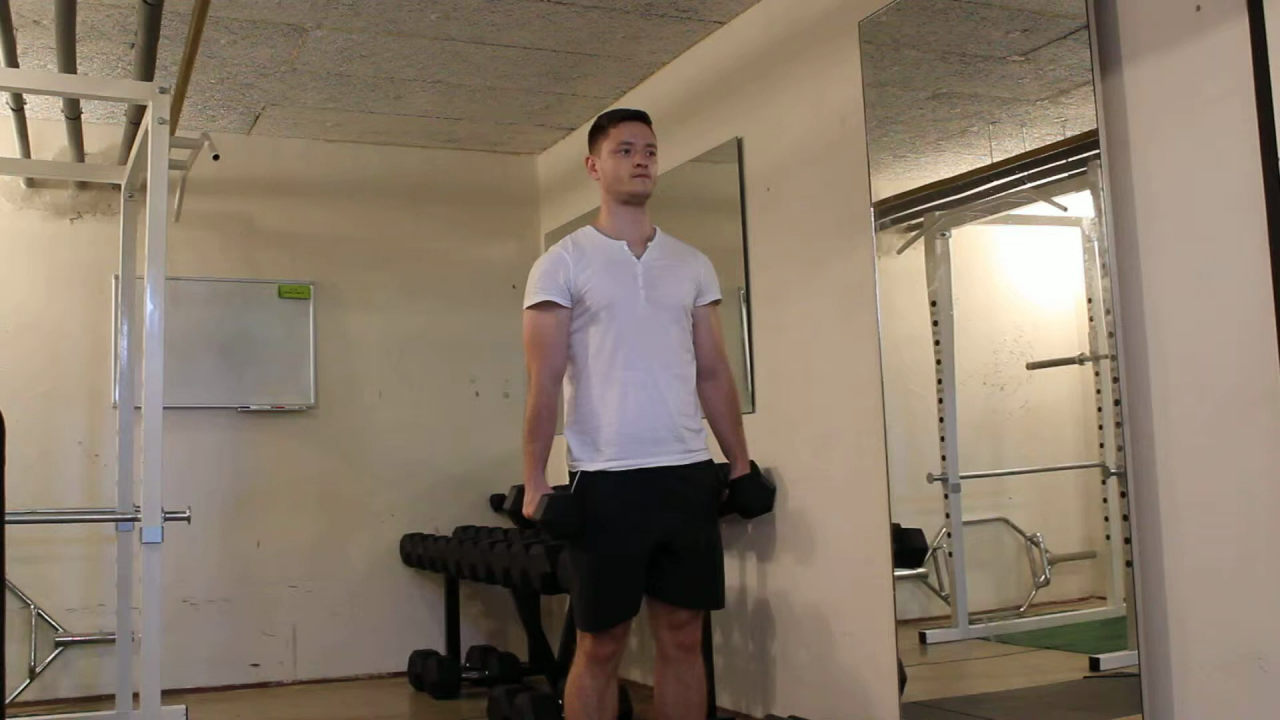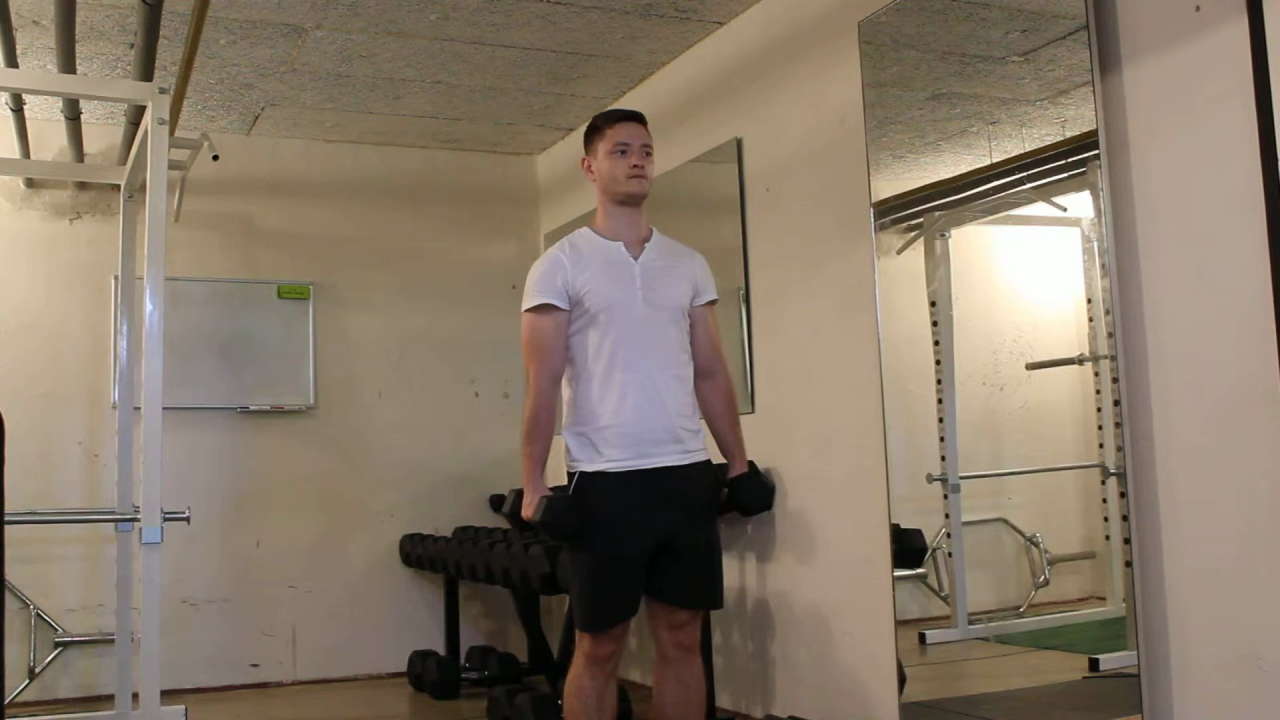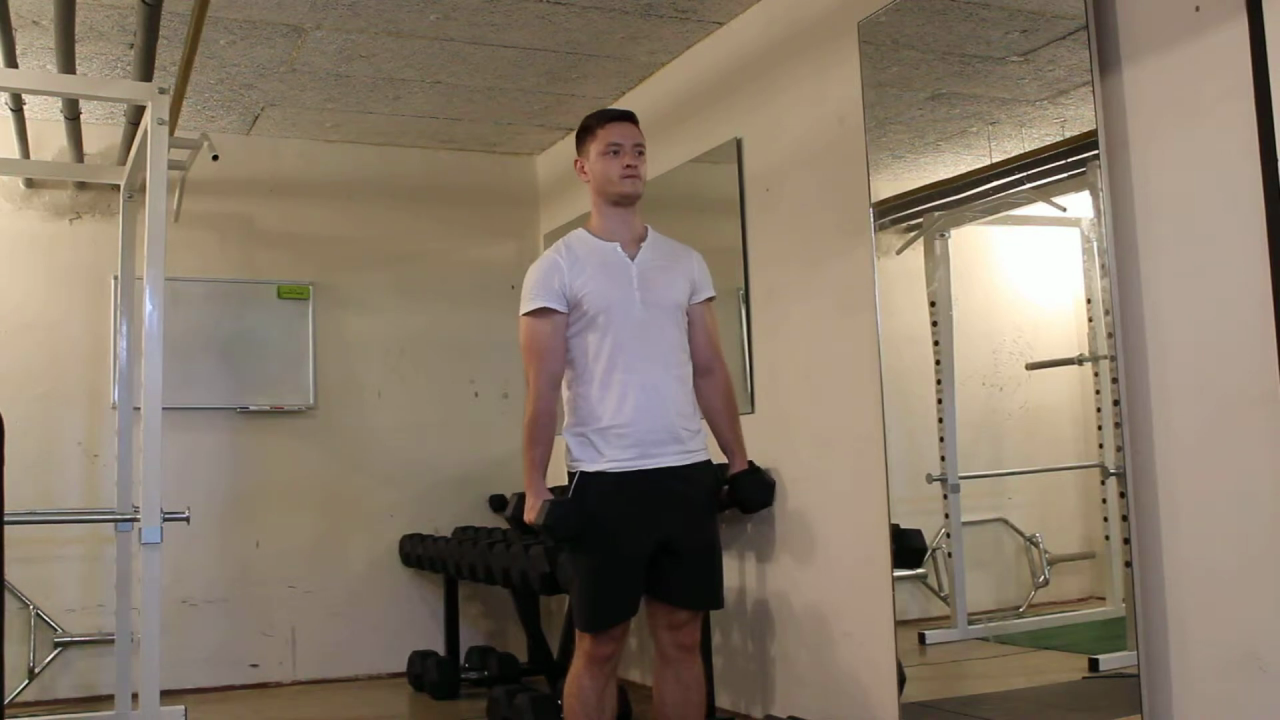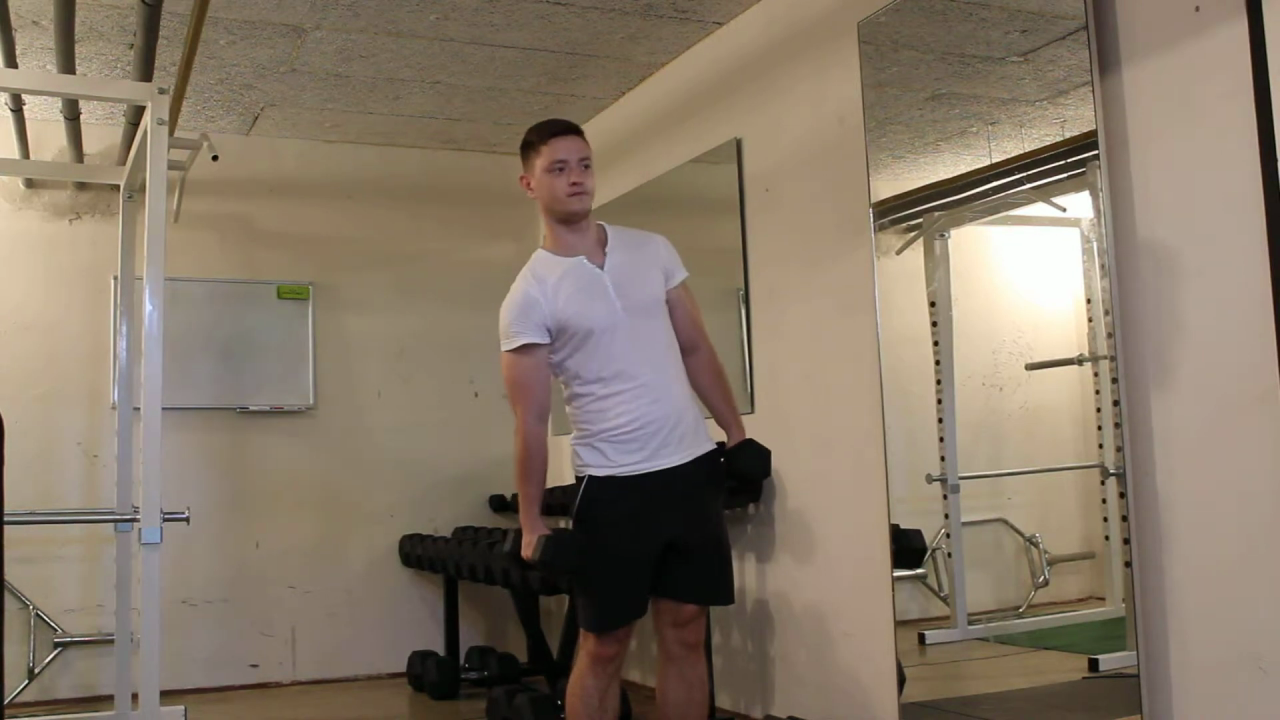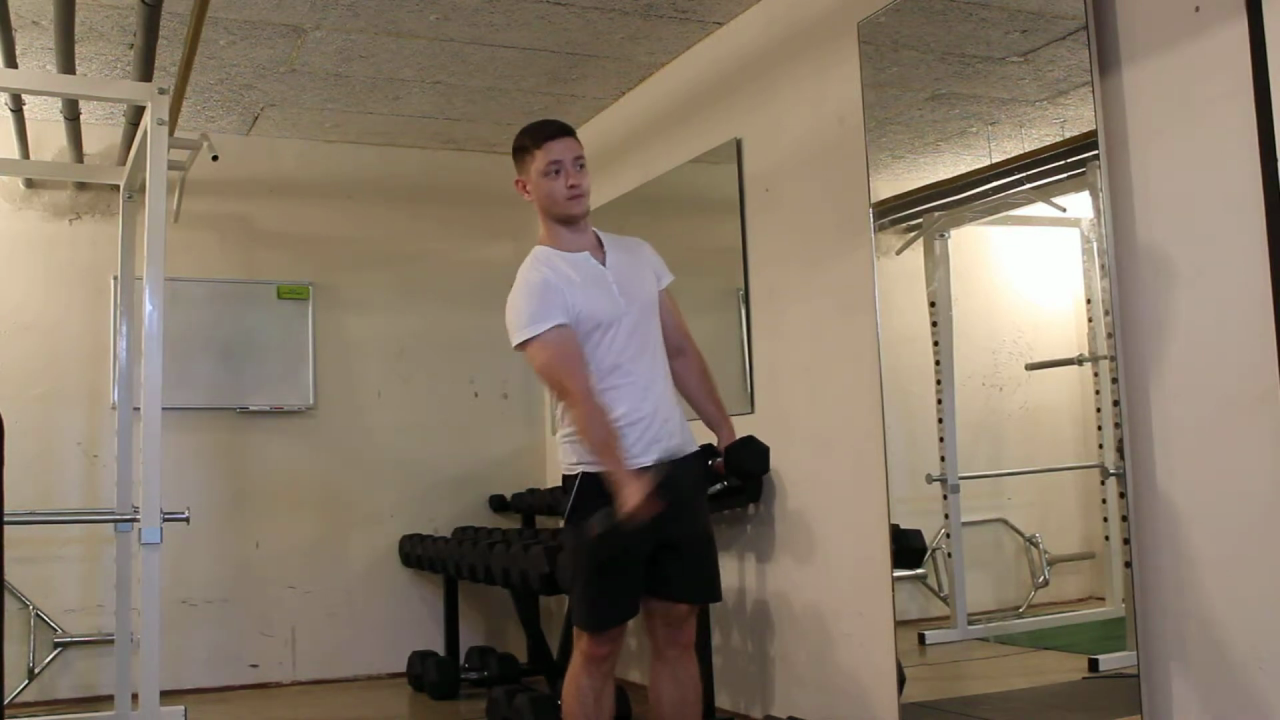
dt=0.5s
person 1, frame 1
left shoulder: (691, 263)
right shoulder: (563, 263)
left elbow: (713, 373)
right elbow: (545, 381)
left wrist: (741, 462)
right wrist: (534, 480)
left hip: (688, 473)
right hip: (607, 478)
left knee: (682, 636)
right knee: (601, 644)
person 1, frame 2
left shoulder: (688, 264)
right shoulder: (560, 265)
left elbow: (711, 373)
right elbow: (543, 384)
left wrist: (739, 462)
right wrist: (533, 484)
left hip: (687, 474)
right hip: (605, 481)
left knee: (682, 636)
right knee: (600, 645)
person 1, frame 3
left shoulder: (685, 261)
right shoulder: (557, 267)
left elbow: (710, 371)
right elbow: (542, 388)
left wrist: (739, 458)
right wrist: (535, 488)
left hip: (687, 474)
right hip: (606, 480)
left knee: (681, 637)
right knee: (600, 646)
person 1, frame 4
left shoulder: (652, 250)
right shoulder: (530, 296)
left elbow: (696, 350)
right elbow: (530, 420)
left wrist: (737, 433)
right wrist: (531, 520)
left hip: (691, 468)
right hip: (614, 484)
left knee: (685, 635)
right knee: (603, 647)
person 1, frame 5
left shoulder: (639, 254)
right shoulder: (536, 287)
left elbow: (681, 351)
right elbow: (579, 393)
left wrist: (726, 429)
right wrist: (623, 480)
left hip: (678, 467)
right hip: (604, 481)
left knee: (677, 633)
right knee: (597, 646)
